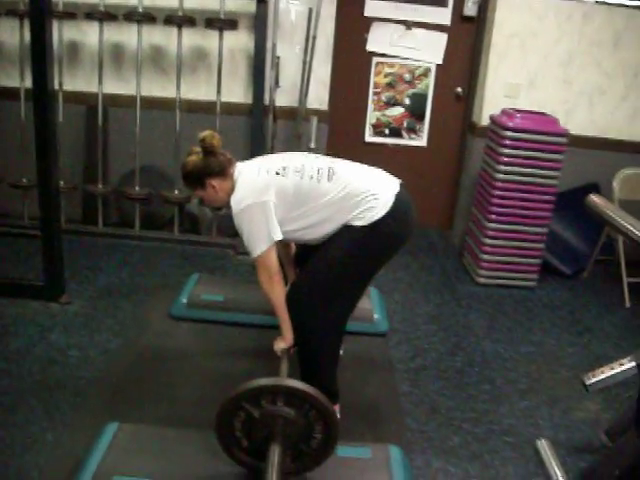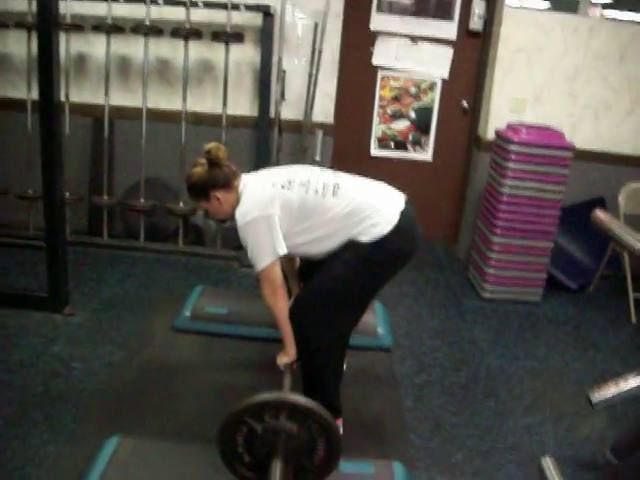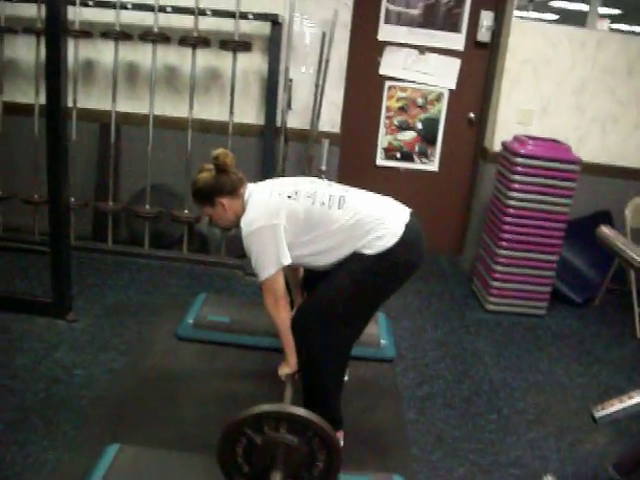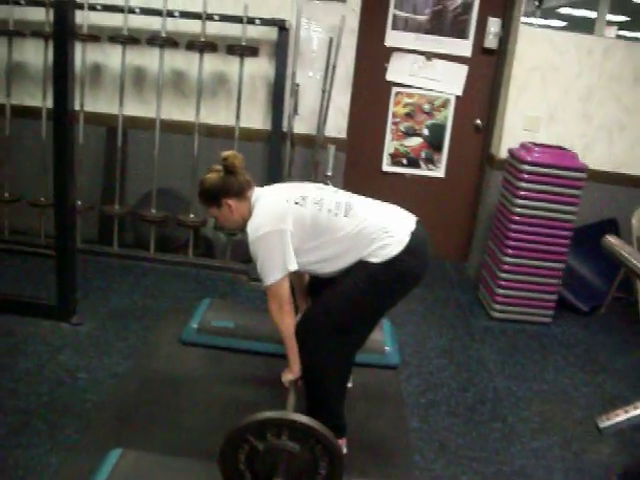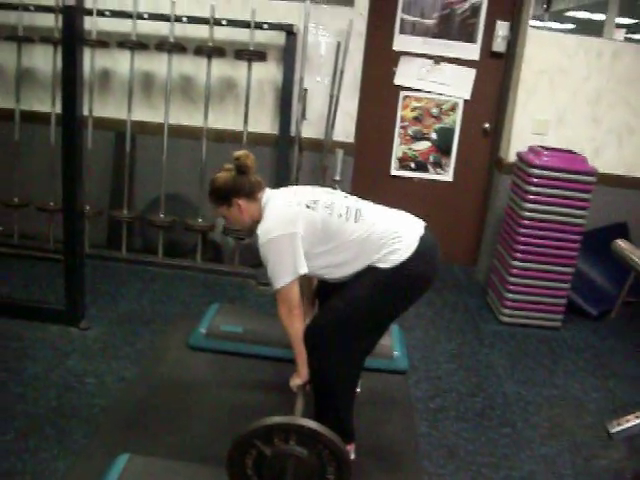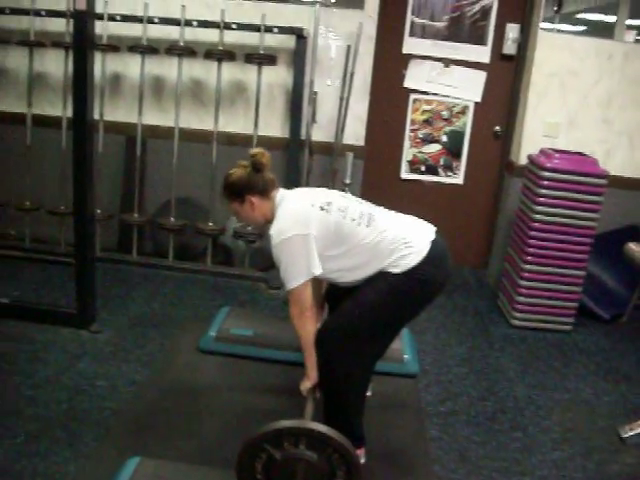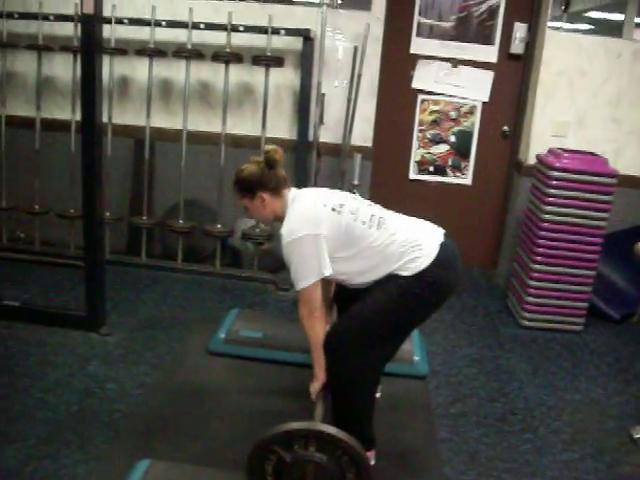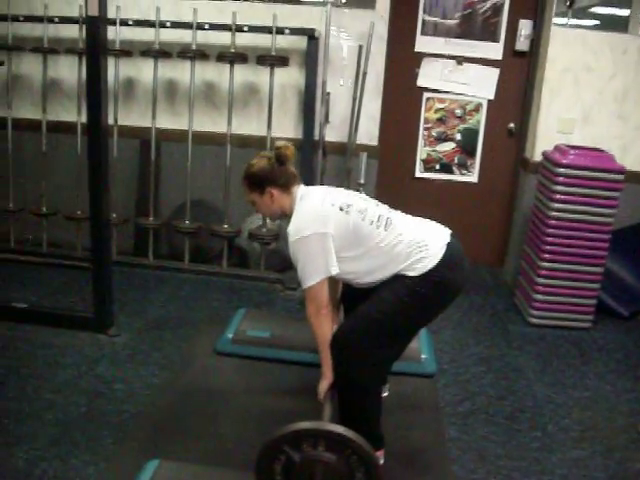
dt=0.1s
person 1, frame 1
left shoulder: (246, 200)
right shoulder: (255, 172)
left elbow: (270, 275)
right elbow: (282, 230)
left wrist: (287, 334)
right wrist: (293, 277)
left hip: (379, 219)
right hip: (384, 196)
left knee: (307, 299)
right knee: (308, 264)
right ankle: (325, 341)
person 1, frame 2
left shoulder: (251, 213)
right shoulder: (260, 185)
left elbow: (273, 288)
right elbow: (287, 243)
left wrist: (290, 348)
right wrist: (297, 291)
left hip: (384, 235)
right hip: (389, 210)
left knee: (310, 314)
right knee: (311, 278)
right ankle: (328, 356)
person 1, frame 3
left shoulder: (257, 222)
right shoulder: (266, 194)
left elbow: (275, 299)
right elbow: (291, 256)
left wrist: (291, 359)
right wrist: (299, 302)
left hip: (390, 249)
right hip: (394, 225)
left knee: (312, 325)
right knee: (316, 289)
left ankle: (325, 427)
right ankle: (330, 365)
person 1, frame 4
left shoulder: (263, 226)
right shoulder: (273, 199)
left elbow: (280, 304)
right elbow: (297, 262)
left wrist: (294, 365)
right wrist: (304, 308)
left hip: (396, 256)
right hip: (400, 231)
left knee: (316, 332)
right knee: (321, 294)
left ankle: (329, 434)
right ankle: (334, 371)
person 1, frame 5
left shoulder: (274, 229)
right shoulder: (282, 201)
left elbow: (289, 308)
right elbow: (305, 267)
left wrist: (303, 369)
right wrist: (311, 314)
left hip: (405, 264)
right hip: (409, 239)
left knee: (324, 338)
right knee: (329, 298)
left ankle: (337, 440)
right ankle: (343, 376)
person 1, frame 6
left shoulder: (287, 229)
right shoulder: (297, 202)
left elbow: (301, 309)
right elbow: (318, 269)
left wrist: (312, 372)
right wrist: (321, 318)
left hip: (417, 268)
right hip: (421, 242)
left knee: (335, 342)
right knee: (339, 300)
left ankle: (347, 444)
right ankle: (353, 378)
person 1, frame 7
left shoulder: (297, 229)
right shoulder: (307, 201)
left elbow: (311, 309)
right elbow: (326, 274)
left wrist: (320, 372)
right wrist: (328, 321)
left hip: (426, 272)
right hip: (429, 247)
left knee: (344, 345)
right knee: (349, 299)
left ankle: (357, 446)
right ankle: (365, 381)
person 1, frame 8
left shoulder: (304, 227)
right shoulder: (316, 198)
left elbow: (318, 307)
right elbow: (334, 276)
left wrist: (328, 371)
right wrist: (335, 320)
left hip: (433, 272)
right hip: (436, 245)
left knee: (352, 345)
right knee: (355, 299)
left ankle: (365, 446)
right ankle: (372, 380)
